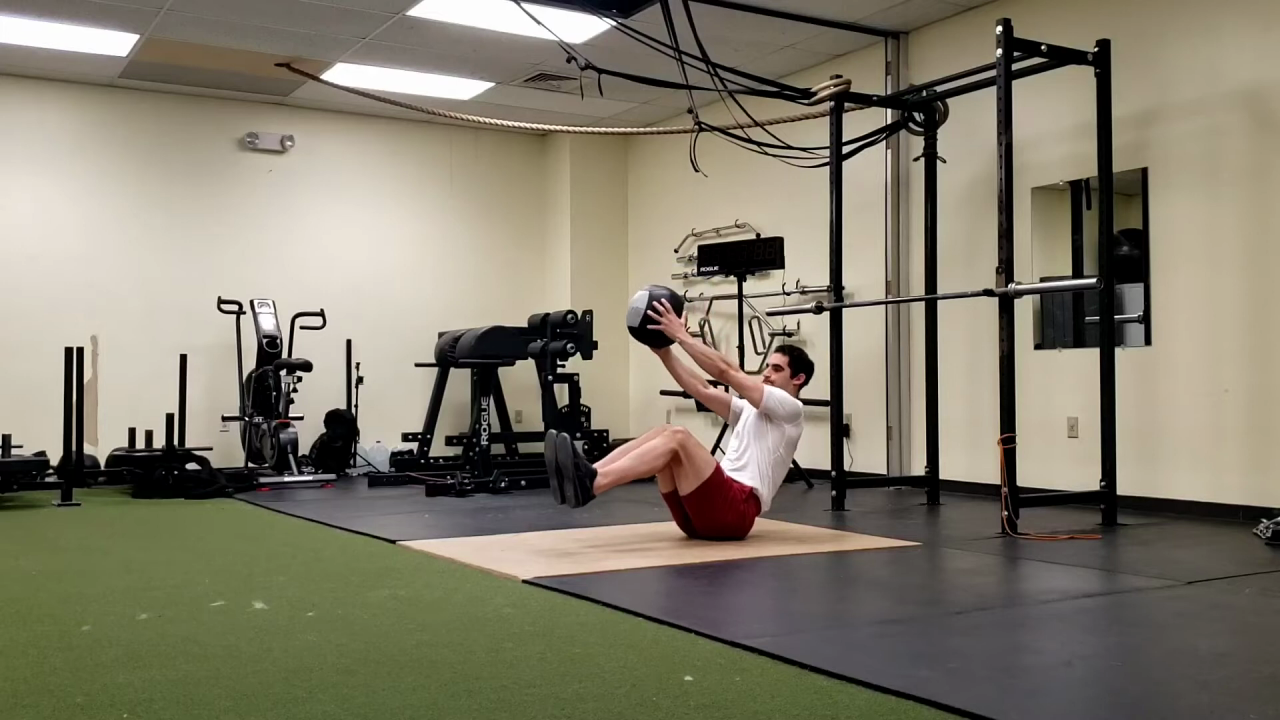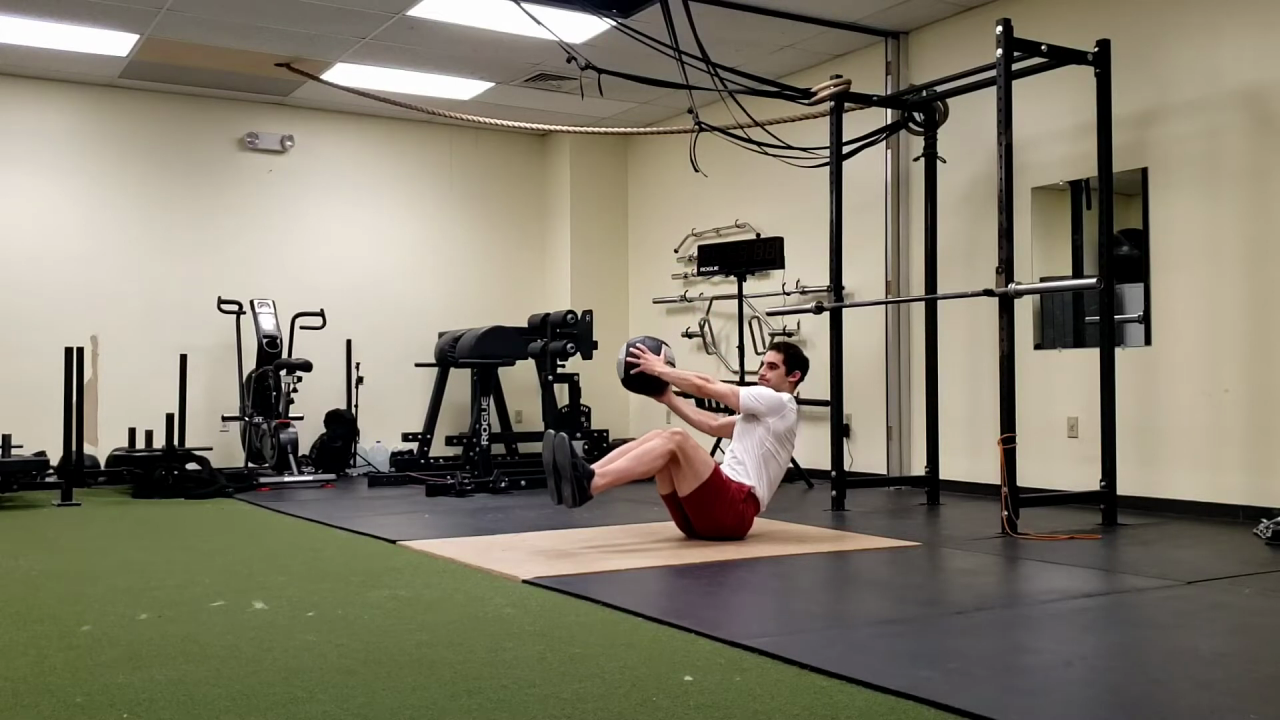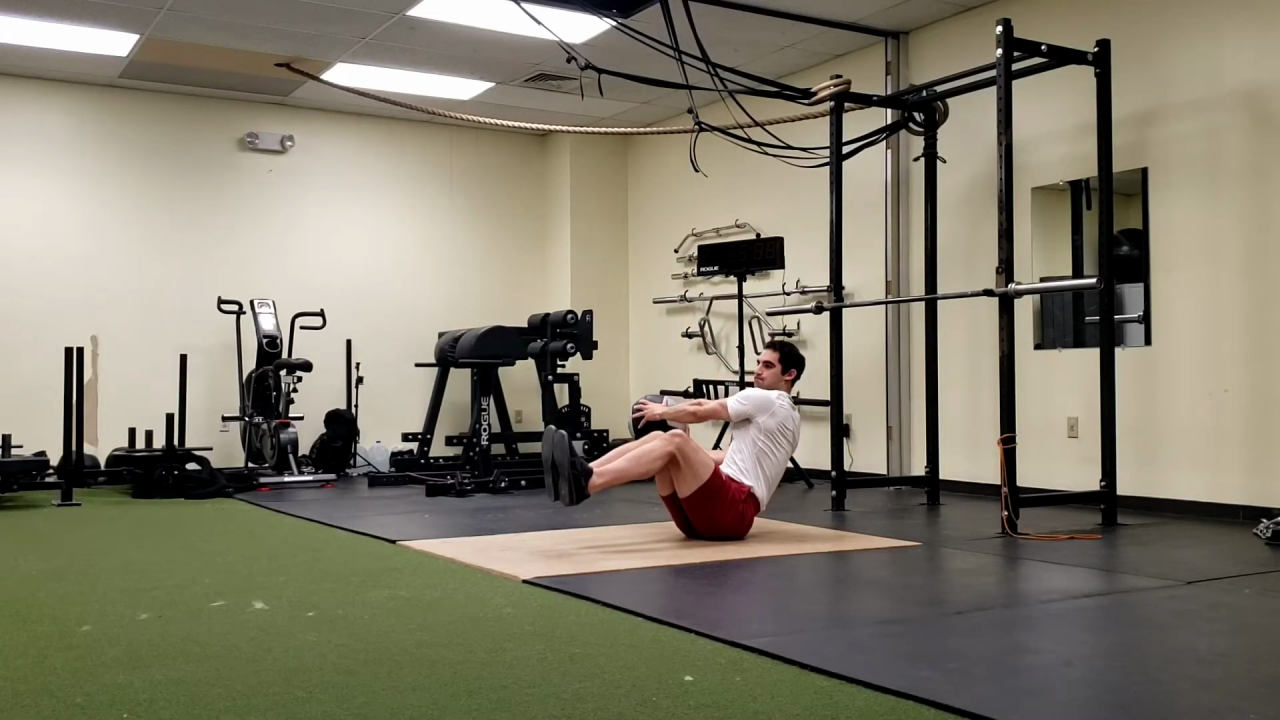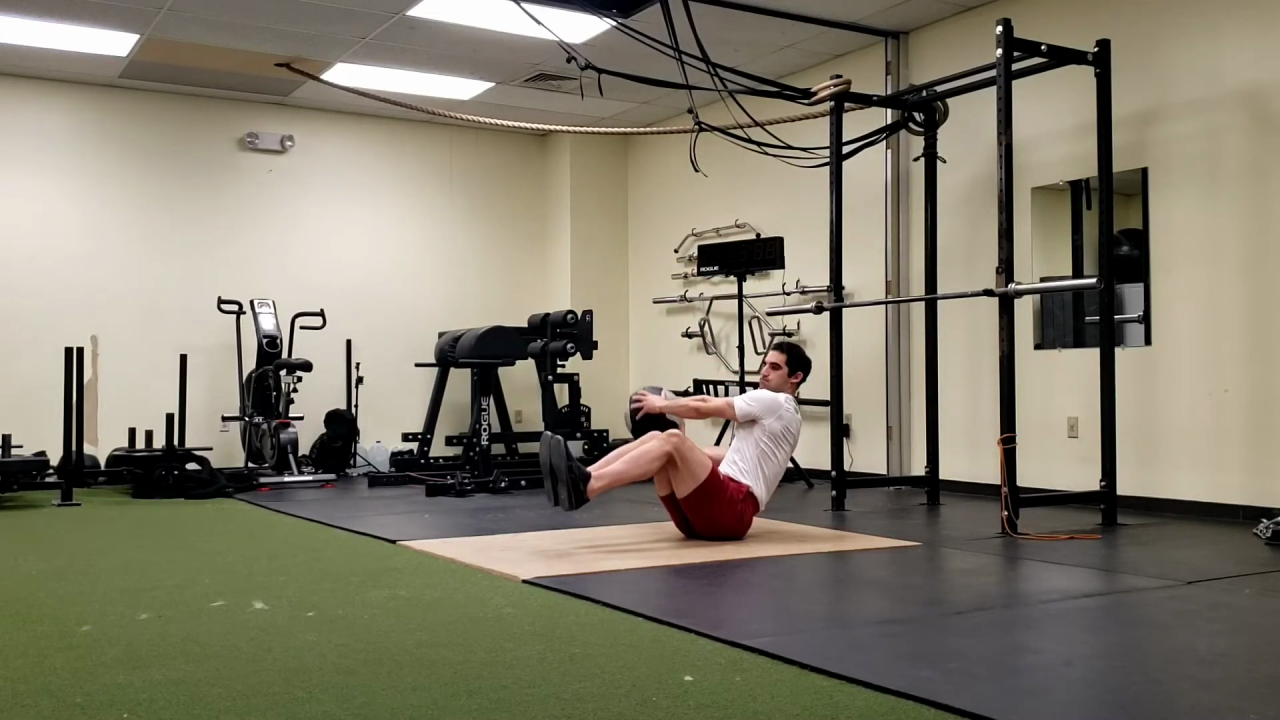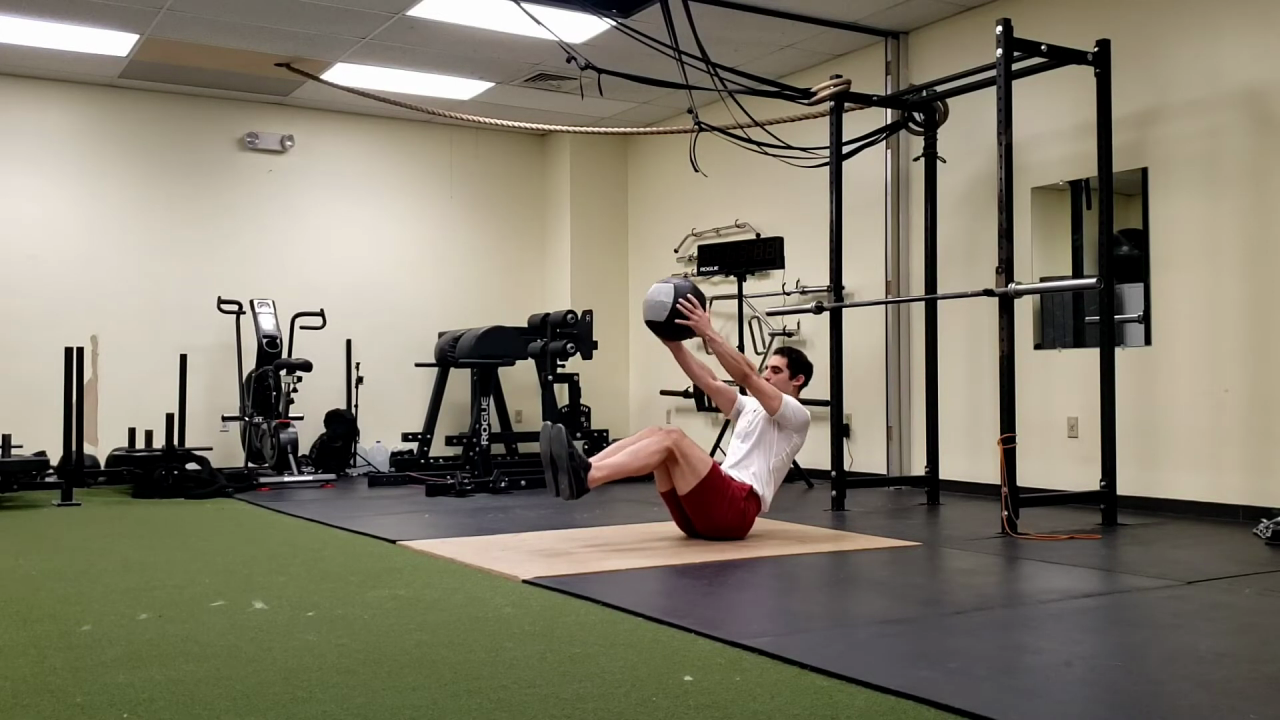
dt=1s
person 1, frame 1
left shoulder: (789, 410)
right shoulder: (752, 410)
left elbow: (727, 372)
right elbow: (702, 390)
left wrist: (680, 335)
right wrist: (664, 351)
left hip: (735, 510)
right hip: (702, 510)
left knee: (677, 437)
right knee: (662, 434)
left ankle: (590, 484)
right ankle: (587, 476)
person 1, frame 2
left shoulder: (779, 404)
right shoulder: (761, 414)
left elbow: (707, 386)
right elbow: (715, 425)
left wrist: (660, 369)
right wrist: (668, 397)
left hip: (733, 510)
right hip: (712, 506)
left knee: (675, 438)
right knee: (659, 437)
left ankle: (588, 485)
right ankle: (584, 476)
person 1, frame 3
left shoulder: (768, 400)
right shoulder: (774, 413)
left elbow: (701, 410)
left wrist: (662, 412)
right wrist: (689, 456)
left hip: (733, 510)
right hip: (709, 509)
left knee: (675, 440)
right knee: (657, 438)
left ankle: (585, 484)
right ankle: (582, 474)
person 1, frame 4
left shoulder: (773, 402)
right shoulder: (771, 414)
left elbow: (704, 408)
left wrist: (660, 405)
left hip: (732, 510)
right hip: (707, 509)
left knee: (672, 441)
right knee: (657, 438)
left ankle: (584, 488)
right ankle: (581, 478)
person 1, frame 5
left shoulder: (796, 416)
right shoulder: (752, 407)
left elbow: (746, 377)
right elbow: (709, 383)
left wrist: (708, 333)
right wrist: (673, 343)
left hip: (735, 509)
right hip: (704, 508)
left knee: (672, 438)
right knee: (657, 434)
left ankle: (584, 478)
right ankle: (582, 469)
